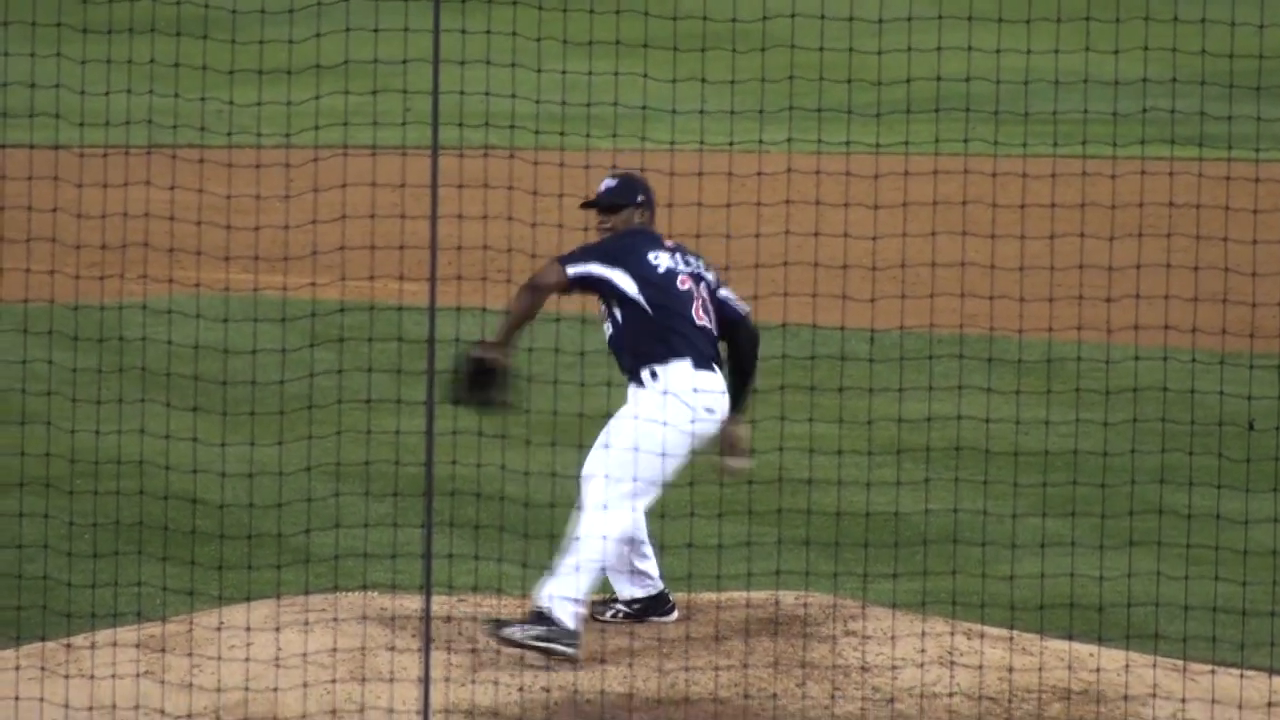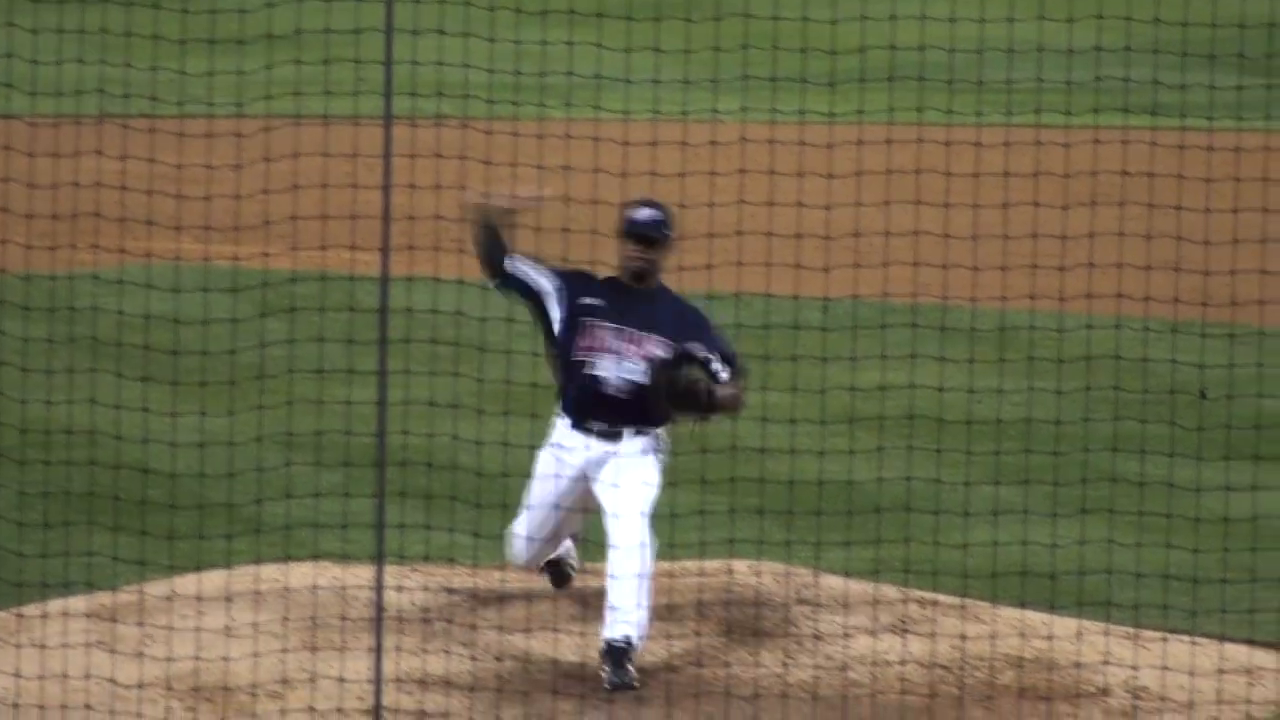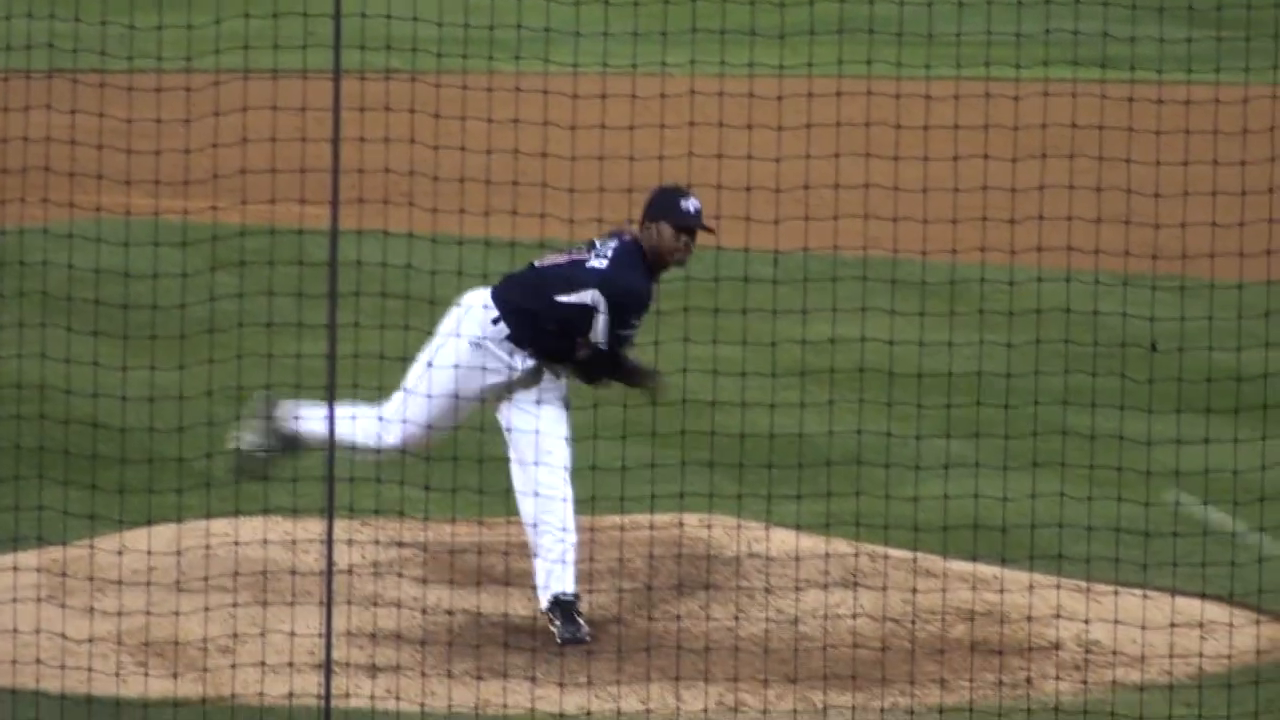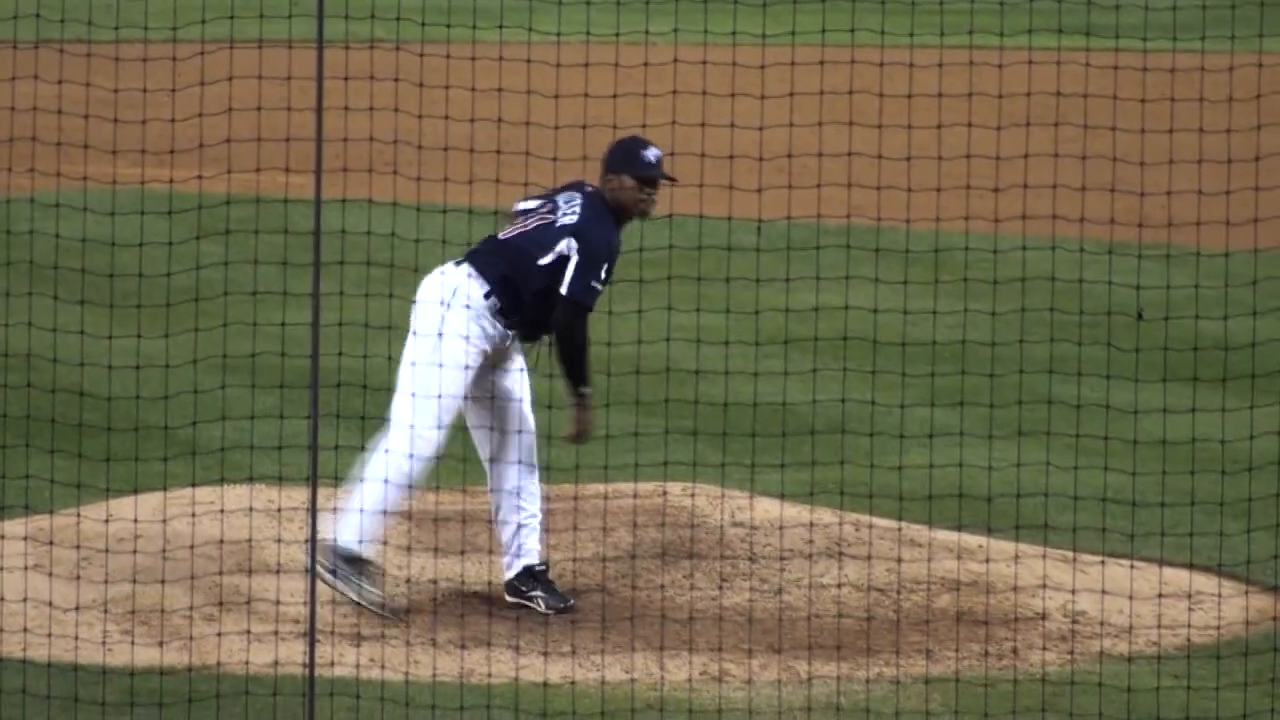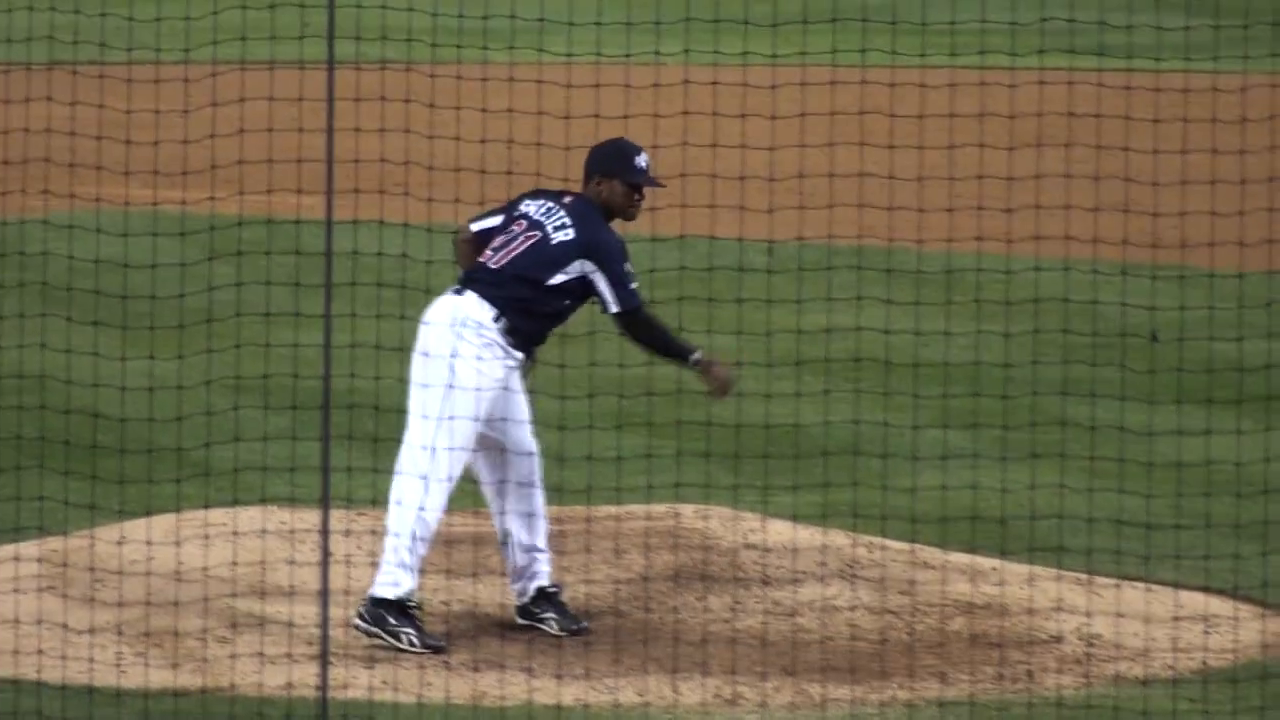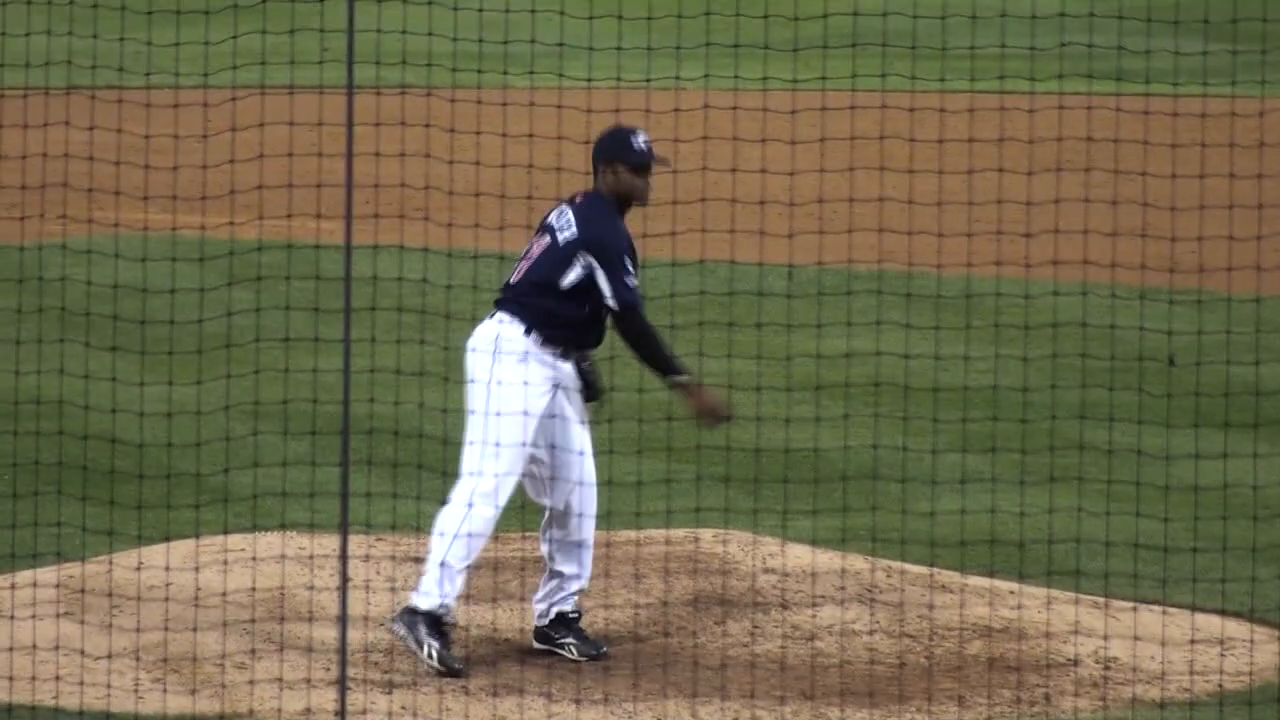
dt=0.3s
person 1, frame 1
left shoulder: (619, 250)
right shoulder: (689, 263)
left elbow: (540, 283)
right elbow: (745, 331)
left wrist: (500, 341)
right wrist: (734, 416)
left hip: (676, 394)
right hip: (681, 396)
left knee: (609, 499)
right knee: (599, 481)
left ankle: (554, 620)
right ankle: (646, 593)
person 1, frame 2
left shoulder: (684, 320)
right shoulder: (576, 290)
left elbow: (731, 392)
right elbow: (498, 267)
left wrist: (700, 397)
right wrist: (488, 225)
left hip: (635, 447)
right hip: (573, 439)
left knee: (630, 532)
right knee: (526, 548)
left ankle: (620, 645)
right ankle: (557, 553)
person 1, frame 3
left shoulder: (628, 251)
right shoulder: (629, 284)
right elbow: (602, 361)
right wrist: (645, 379)
left hip: (537, 363)
right hip: (485, 332)
left knee: (549, 482)
right knee: (393, 427)
left ankle: (561, 599)
right ankle: (285, 421)
person 1, frame 4
left shoulder: (573, 196)
right shoulder: (597, 232)
left elbow: (522, 218)
right elbow: (571, 320)
right wrist: (581, 395)
left hip: (498, 327)
right hip: (458, 307)
left knee: (515, 448)
right knee: (416, 439)
left ankle: (523, 570)
person 1, frame 5
left shoulder: (538, 201)
right shoulder: (597, 242)
left elbow: (466, 239)
right elbow: (637, 323)
right wrist: (701, 362)
left hip: (491, 349)
right hip: (471, 338)
left knee: (517, 466)
right knee: (432, 471)
left ankle: (533, 593)
person 1, frame 6
left shoulder: (573, 214)
right shoulder: (606, 234)
right elbow: (631, 324)
left wrist: (582, 363)
right wrist: (689, 386)
left hip: (552, 364)
right hip: (513, 355)
left knee: (576, 493)
right knee: (486, 487)
left ankle: (556, 616)
right ankle: (426, 612)
